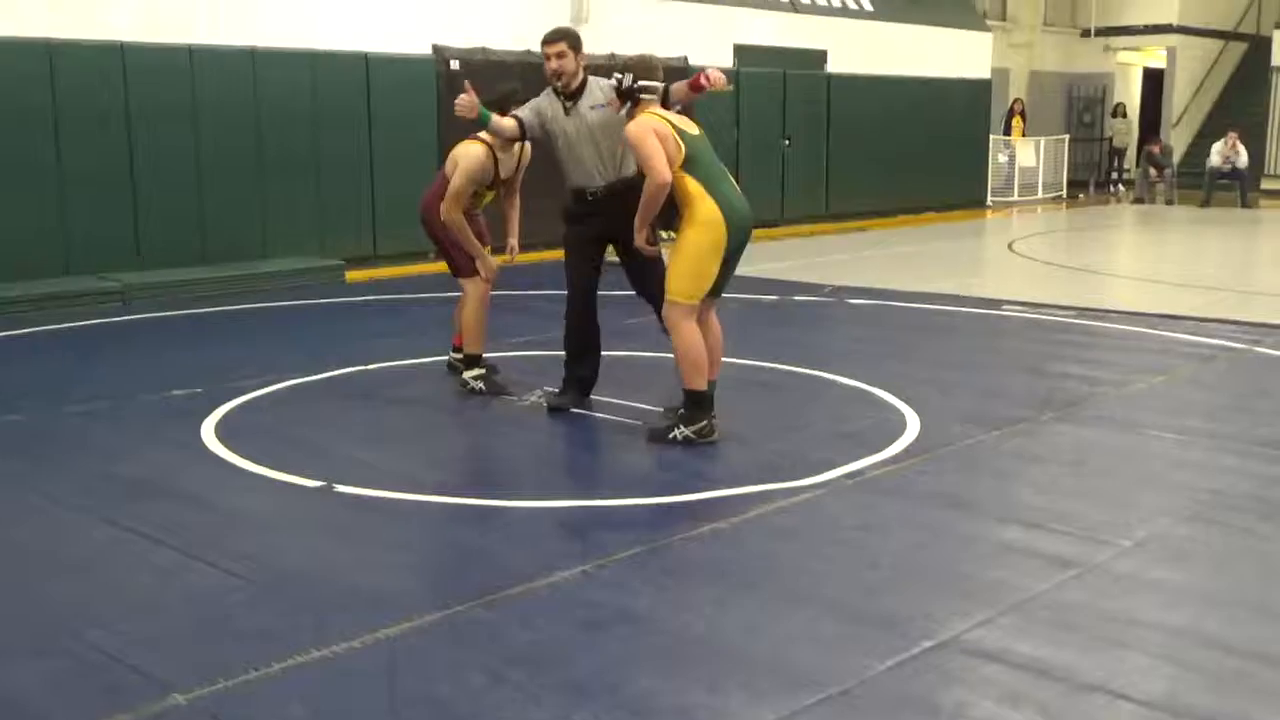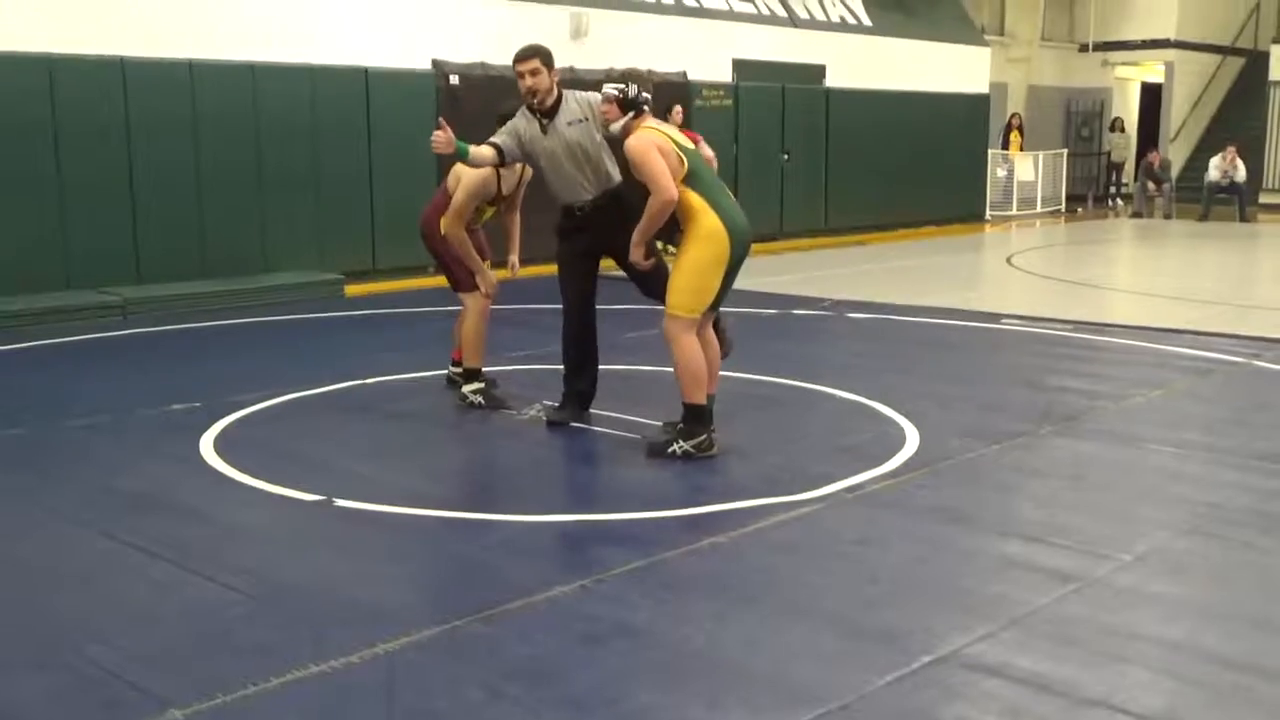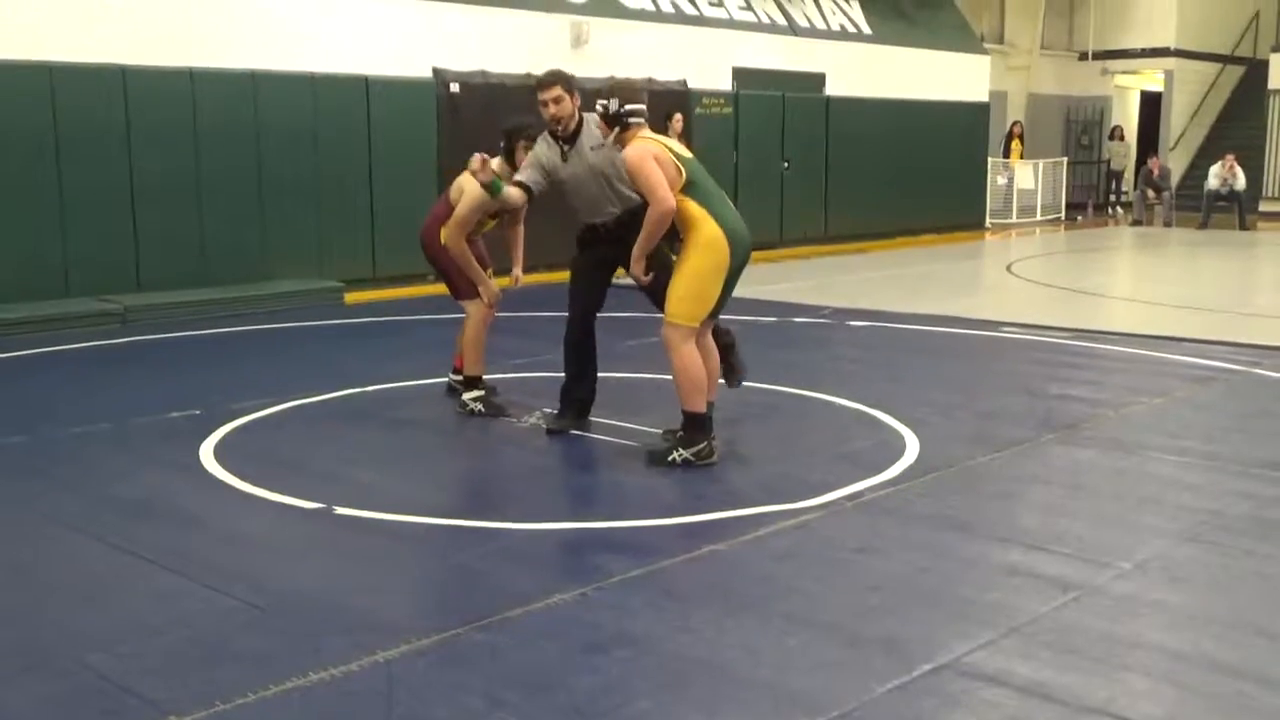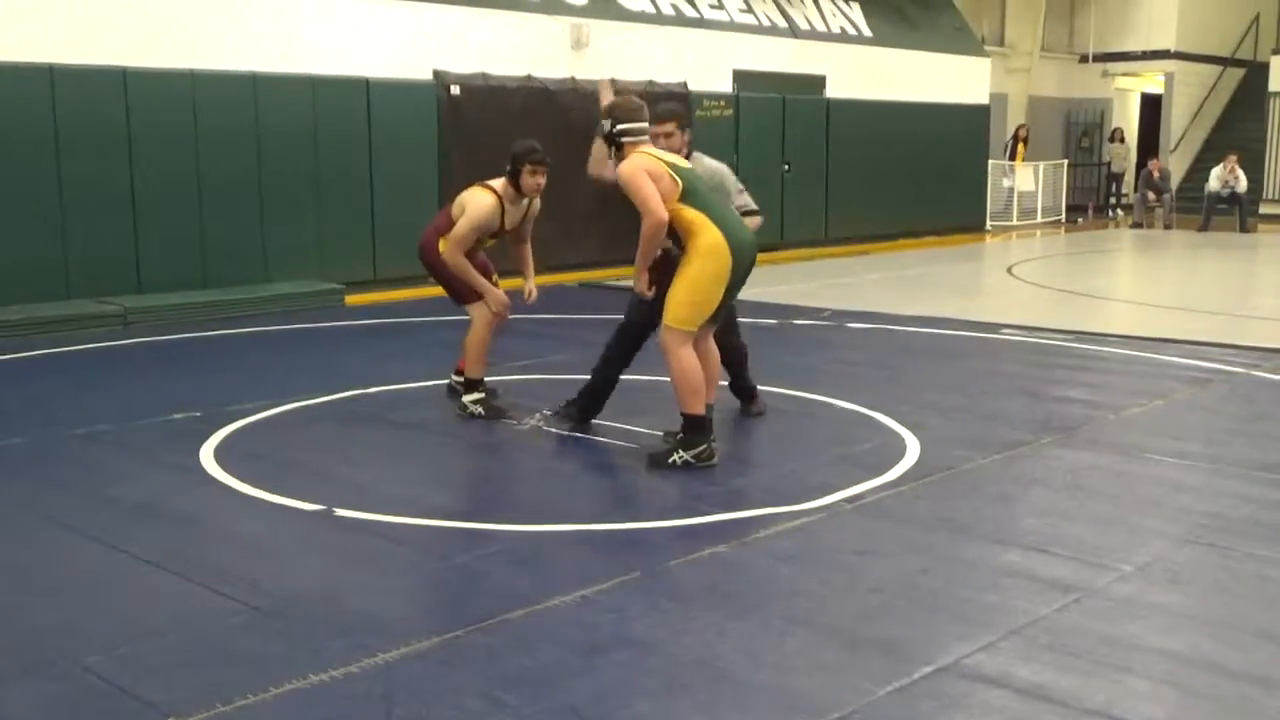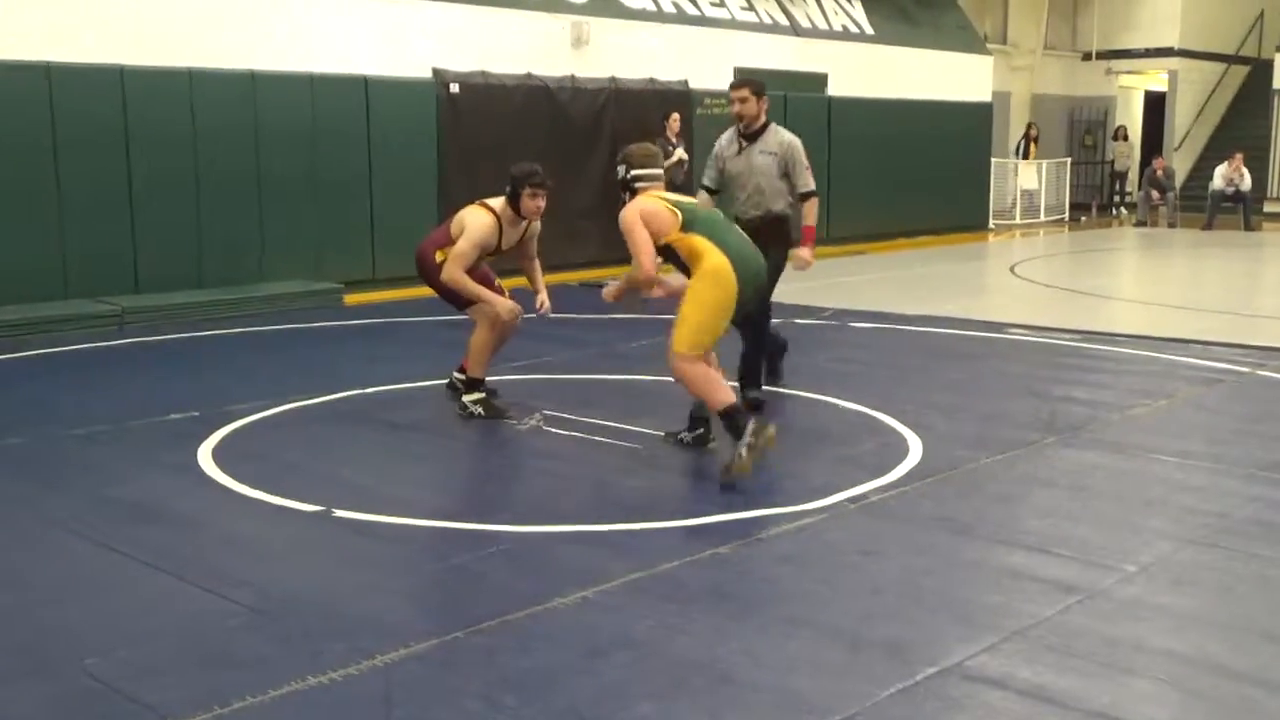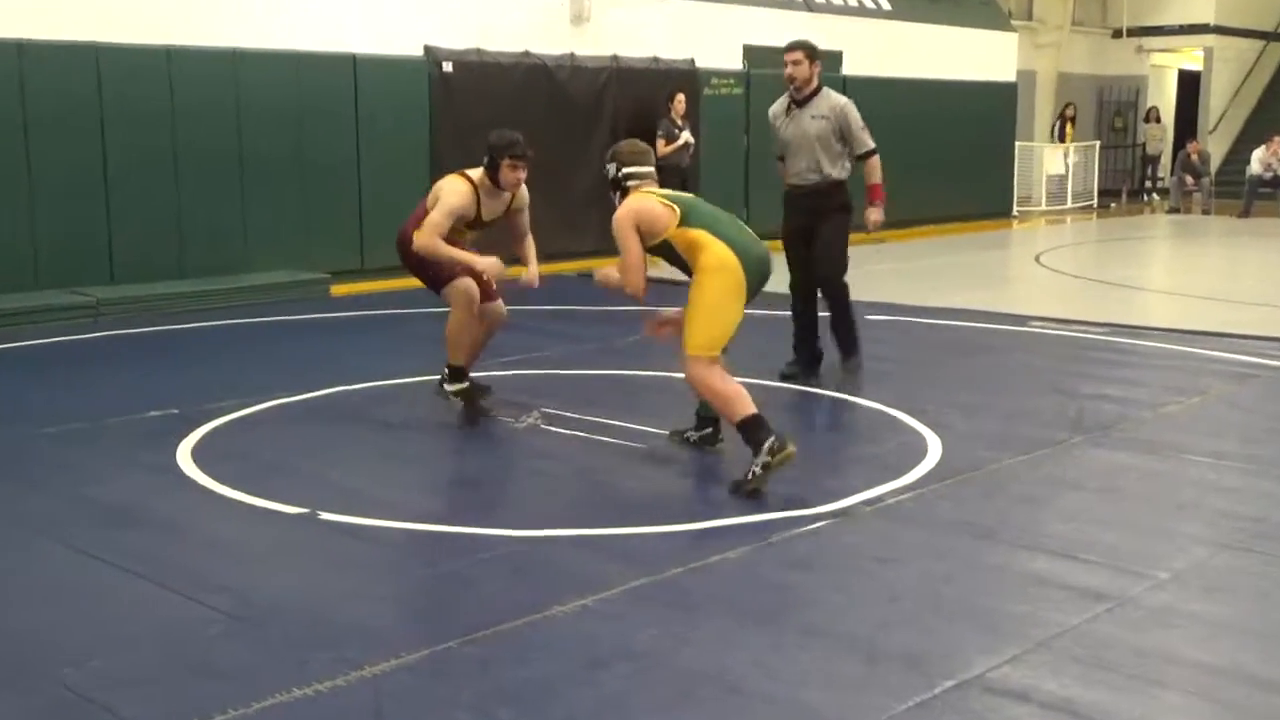
dt=0.4s
person 1, frame 1
left shoulder: (638, 126)
right shoulder: (680, 120)
left elbow: (661, 179)
left wrist: (640, 225)
left hip: (709, 219)
right hip: (736, 213)
left knee: (678, 313)
right knee: (702, 310)
left ankle: (698, 419)
right ankle: (703, 406)
person 1, frame 2
left shoulder: (638, 141)
right shoulder: (667, 132)
left elbow: (666, 195)
left wrist: (638, 240)
left hip: (710, 232)
right hip: (733, 227)
left knee: (678, 327)
right knee: (699, 324)
left ankle: (696, 434)
right ankle: (701, 421)
person 1, frame 3
left shoulder: (635, 152)
right shoulder: (665, 142)
left elbow: (665, 205)
left wrist: (639, 254)
left hip: (710, 240)
right hip: (733, 235)
left knee: (677, 335)
right knee: (698, 332)
left ankle: (696, 441)
right ankle: (700, 429)
person 1, frame 4
left shoulder: (630, 167)
right shoulder: (667, 158)
left elbow: (657, 217)
left wrist: (641, 270)
left hip: (713, 247)
right hip: (738, 241)
left knee: (675, 339)
right knee: (699, 335)
left ankle: (697, 443)
right ankle: (700, 431)
person 1, frame 5
left shoulder: (631, 212)
right shoulder: (682, 200)
left elbow: (645, 269)
left wrist: (618, 289)
right wrist: (677, 288)
left hip: (722, 272)
right hip: (753, 267)
left knee: (687, 363)
right knee: (695, 347)
left ankle: (748, 429)
person 1, frame 6
left shoulder: (626, 213)
right shoulder: (674, 199)
left elbow: (636, 287)
left wrist: (610, 278)
right wrist: (682, 316)
left hip: (725, 263)
right hip: (754, 256)
left knee: (701, 369)
right knee: (699, 345)
left ankle: (767, 444)
right ankle: (707, 426)
person 2, frame 1
left shoulder: (613, 91)
right shoulder: (543, 107)
left elbow: (668, 96)
right elbow: (509, 127)
left wrist: (699, 81)
right wrist: (481, 115)
left hip: (625, 200)
right hip: (582, 208)
left knee: (652, 284)
right knee: (579, 298)
right ankle: (577, 385)
person 2, frame 2
left shoulder: (589, 105)
right shoulder: (519, 128)
right elbow: (489, 155)
right wrist: (457, 149)
left hip: (615, 211)
right hip: (574, 223)
left knee: (656, 284)
right knee: (576, 311)
left ankle: (708, 325)
right ankle: (576, 399)
person 2, frame 3
right shoulder: (542, 153)
right elbow: (517, 197)
right wrist: (490, 183)
left hip: (636, 226)
right hip: (594, 237)
right knee: (579, 319)
left ankle: (724, 348)
right ankle: (574, 408)
person 2, frame 4
left shoulder: (714, 172)
left elbow: (752, 217)
right elbow: (597, 171)
right hip: (666, 263)
left knee: (724, 335)
right knee: (630, 332)
left ankle: (747, 394)
right ankle: (586, 405)
person 2, frame 5
left shoulder: (786, 143)
right shoulder: (724, 144)
left elbow: (808, 196)
right elbow: (708, 190)
left wrist: (806, 244)
left hip: (774, 233)
right hip: (739, 233)
left knee: (754, 306)
left ankle: (751, 383)
right ankle: (773, 347)
person 2, frame 6
left shoulder: (839, 106)
right shoulder: (776, 112)
left elbow: (868, 155)
left wrist: (875, 202)
left hip: (831, 201)
right hip: (796, 202)
left knee: (830, 277)
right knee: (800, 284)
left ankle: (848, 345)
right ankle: (805, 357)
person 3, frame 1
left shoulder: (523, 150)
right shoulder: (476, 155)
left elbow: (511, 194)
right elbow: (451, 211)
left wrist: (512, 236)
right wrist: (480, 256)
left hip: (469, 210)
right hip: (441, 212)
left knee: (477, 285)
right knee: (479, 286)
left ankle: (458, 355)
right ankle: (472, 372)
person 3, frame 2
left shoulder: (525, 168)
right shoulder: (480, 171)
left elbow: (512, 210)
right elbow: (454, 226)
left wrist: (513, 251)
right wrist: (481, 271)
left hip: (469, 225)
right hip: (441, 226)
left knee: (478, 300)
right knee: (479, 301)
left ankle: (458, 369)
right ankle: (471, 386)
person 3, frame 3
right shoulder: (484, 185)
left elbow: (515, 222)
right elbow: (453, 237)
left wrist: (517, 264)
right wrist: (482, 281)
left hip: (467, 235)
right hip: (441, 236)
left knee: (484, 308)
right knee: (480, 309)
left ankle: (459, 377)
right ankle: (471, 395)
person 3, frame 4
left shoulder: (531, 203)
right shoulder: (486, 204)
left elbow: (522, 241)
right elbow: (452, 254)
left wrist: (529, 279)
right wrist: (488, 290)
left hip: (468, 248)
right hip: (440, 248)
left knee: (497, 312)
right knee: (485, 313)
left ankle: (460, 379)
right ankle: (471, 397)
person 3, frame 5
left shoulder: (531, 223)
right shoulder: (484, 223)
left elbow: (530, 259)
right elbow: (450, 274)
left wrist: (541, 291)
right wrist: (494, 299)
left hip: (466, 260)
right hip: (437, 259)
left knee: (508, 318)
right knee: (490, 316)
left ankle: (462, 378)
right ankle: (471, 397)
person 3, frame 6
left shoulder: (518, 194)
right shoulder: (460, 192)
left elbow: (523, 235)
right elbow: (424, 242)
left wrist: (532, 265)
right wrist: (474, 261)
left hip: (453, 240)
right hip: (420, 242)
left knee: (495, 313)
right knee: (467, 294)
left ankle: (456, 374)
right ankle: (456, 382)
